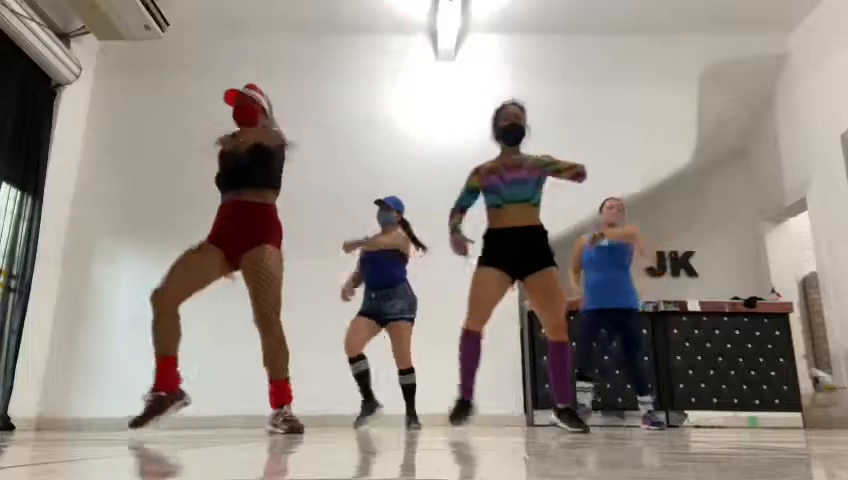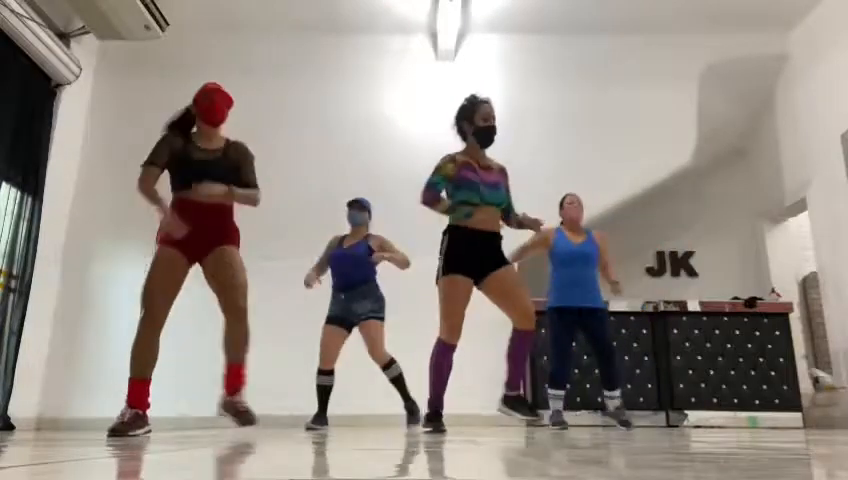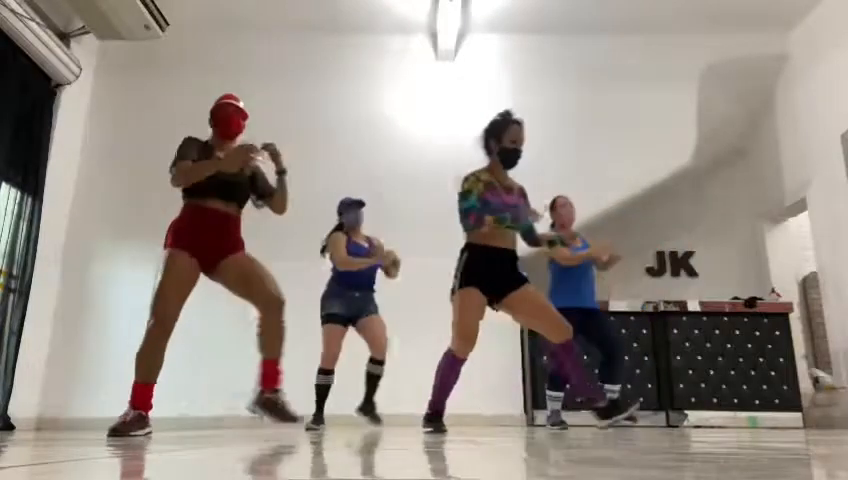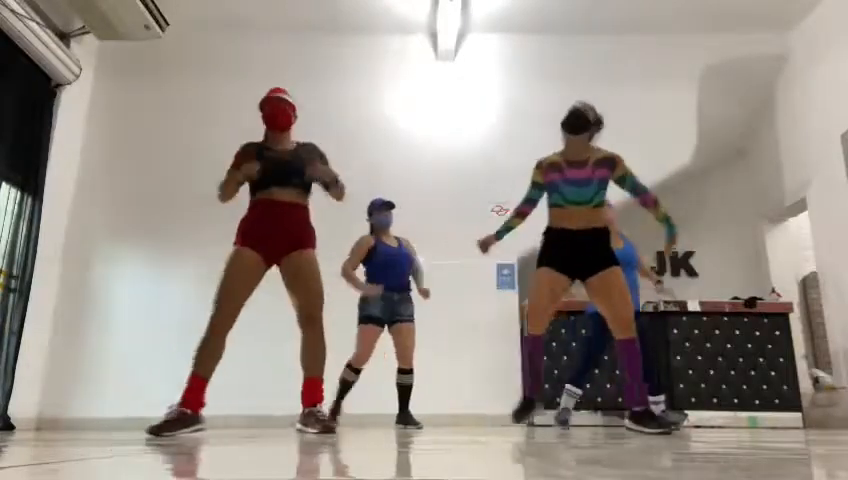
dt=0.4s
person 1, frame 1
left shoulder: (270, 144)
right shoulder: (226, 154)
left elbow: (274, 134)
left wrist: (238, 136)
left hip: (261, 232)
right hip: (222, 233)
left knee: (268, 319)
right knee: (163, 295)
left ankle: (281, 408)
right ankle: (167, 389)
person 1, frame 2
left shoulder: (238, 152)
right shoulder: (173, 142)
left elbow: (254, 197)
right elbow: (145, 181)
left wrist: (225, 191)
right wrist: (164, 209)
left hip: (219, 234)
right hip: (176, 233)
left knee: (237, 309)
right knee: (151, 315)
left ankle: (234, 394)
right ankle: (136, 409)
person 1, frame 3
left shoulder: (250, 167)
right shoulder: (193, 147)
left elbow: (279, 207)
right elbow: (178, 178)
left wrist: (281, 170)
right wrist: (226, 163)
left hip: (229, 245)
right hip: (188, 237)
left knee: (274, 300)
right knee: (161, 320)
left ankle: (269, 392)
right ankle: (138, 410)
person 1, frame 4
left shoulder: (310, 151)
right shoulder: (251, 151)
left elbow: (340, 193)
right elbow: (224, 195)
left wrist: (329, 175)
right wrist: (238, 173)
left hip: (298, 234)
right hip: (256, 232)
left knee: (311, 318)
right knee: (221, 316)
left ankle: (312, 408)
right ankle: (189, 408)
person 2, frame 1
left shoulder: (539, 164)
right shoulder: (482, 171)
left elbow: (579, 173)
right elbow: (459, 209)
left wrist: (558, 167)
right wrist: (456, 233)
left hip: (534, 245)
right hip: (497, 246)
left knee: (557, 323)
right knee: (474, 319)
left ankle: (564, 407)
right ankle: (465, 398)
person 2, frame 2
left shoulder: (499, 171)
right shoulder: (452, 163)
left elbow: (508, 215)
right elbow: (429, 196)
left wrist: (526, 221)
right wrist: (467, 214)
left hip: (492, 250)
right hip: (460, 248)
left knee: (526, 315)
right knee: (451, 330)
left ankle: (513, 394)
right ankle: (434, 411)
person 2, frame 3
left shoulder: (519, 190)
right shoulder: (474, 181)
left elbow: (531, 237)
right elbow: (470, 223)
right wrist: (511, 217)
left hip: (509, 270)
right hip: (477, 265)
left knee: (561, 330)
right knee: (463, 344)
left ankle: (597, 402)
right ankle: (434, 411)
person 2, frame 4
left shoulder: (608, 161)
right shoulder: (546, 166)
left elbow: (642, 194)
right elbow: (527, 205)
left wrist: (669, 226)
right wrist: (495, 236)
left hip: (597, 247)
right hip: (558, 247)
left knee: (625, 322)
right knee: (535, 320)
left ankle: (638, 409)
right ankle: (531, 396)
person 3, frame 1
left shoulder: (400, 237)
right shoulder: (368, 241)
left elbow: (378, 244)
right elbow: (359, 274)
left wrist: (354, 244)
right wrist: (348, 285)
left hip: (398, 299)
right hip: (371, 302)
left knee: (402, 357)
right knee: (351, 346)
left ankle: (411, 412)
right ankle: (369, 401)
person 3, frame 2
left shoulder: (375, 240)
right shoulder: (336, 242)
left elbow: (405, 263)
right elbow: (319, 266)
left wrist: (387, 256)
right wrist: (311, 275)
left hip: (367, 300)
right hip: (339, 304)
left knee: (377, 352)
right knee: (325, 357)
left ankle: (409, 403)
right ankle: (321, 414)
person 3, frame 3
left shoulder: (375, 243)
right shoulder: (337, 238)
left elbow: (391, 273)
right elbow: (341, 263)
left wrist: (394, 263)
right wrist: (374, 260)
left hip: (365, 302)
right hip: (337, 300)
left knee: (380, 346)
right knee: (330, 355)
left ankle: (368, 403)
right ankle: (318, 413)
person 3, frame 4
left shoulder: (405, 244)
right shoulder: (367, 241)
left elbow: (416, 269)
right elbow: (346, 270)
left wrist: (420, 286)
right wrist: (363, 288)
left hip: (402, 302)
right hip: (374, 302)
left knee: (406, 357)
right knee: (362, 355)
left ankle: (404, 412)
right ankle: (336, 404)
person 4, frame 1
left shoulder: (628, 234)
right shoulder: (584, 241)
left elbow: (631, 235)
right elbow: (573, 270)
left wrist: (602, 235)
right wrist: (574, 288)
left hip: (625, 308)
right hip: (593, 308)
left knee: (633, 360)
right knee: (582, 352)
left ankle: (647, 411)
right ankle: (583, 405)
person 4, frame 2
left shoulder: (597, 238)
right shoulder: (550, 235)
left elbow: (605, 268)
right elbow: (525, 249)
left wrist: (613, 282)
right wrist: (509, 262)
left hip: (592, 306)
right hip: (561, 306)
left knee: (607, 355)
right knee: (561, 358)
left ankle: (614, 406)
right ankle: (556, 410)
person 4, frame 3
left shoulder: (582, 239)
right shoulder: (552, 238)
left elbow: (601, 265)
right elbow: (565, 258)
left wrist: (610, 259)
right wrist: (594, 253)
left hip: (589, 308)
right hip: (563, 308)
left knee: (614, 349)
left ankle: (612, 403)
right ankle: (554, 411)
person 4, frame 4
left shoulder: (627, 240)
left elbow: (639, 265)
left wrist: (656, 280)
left hip: (631, 311)
right hip: (601, 311)
left knee: (648, 358)
right knee: (590, 358)
left ankle: (659, 409)
right ankle: (566, 406)
